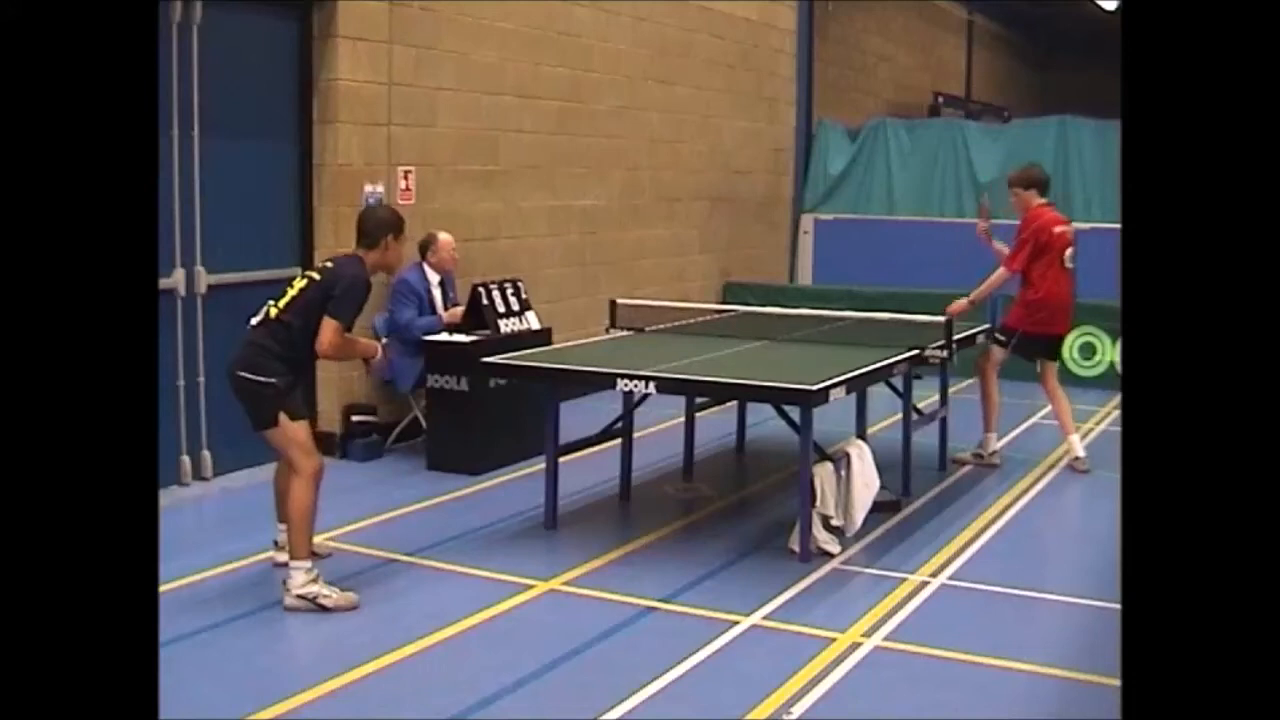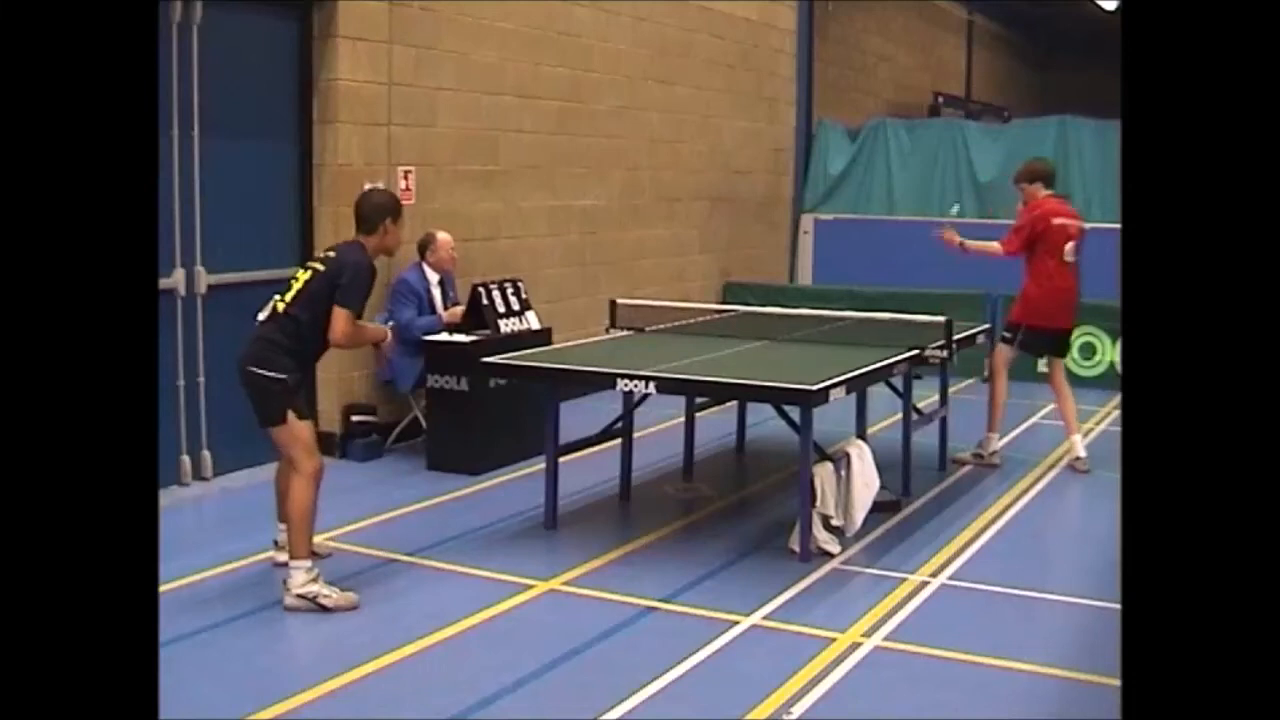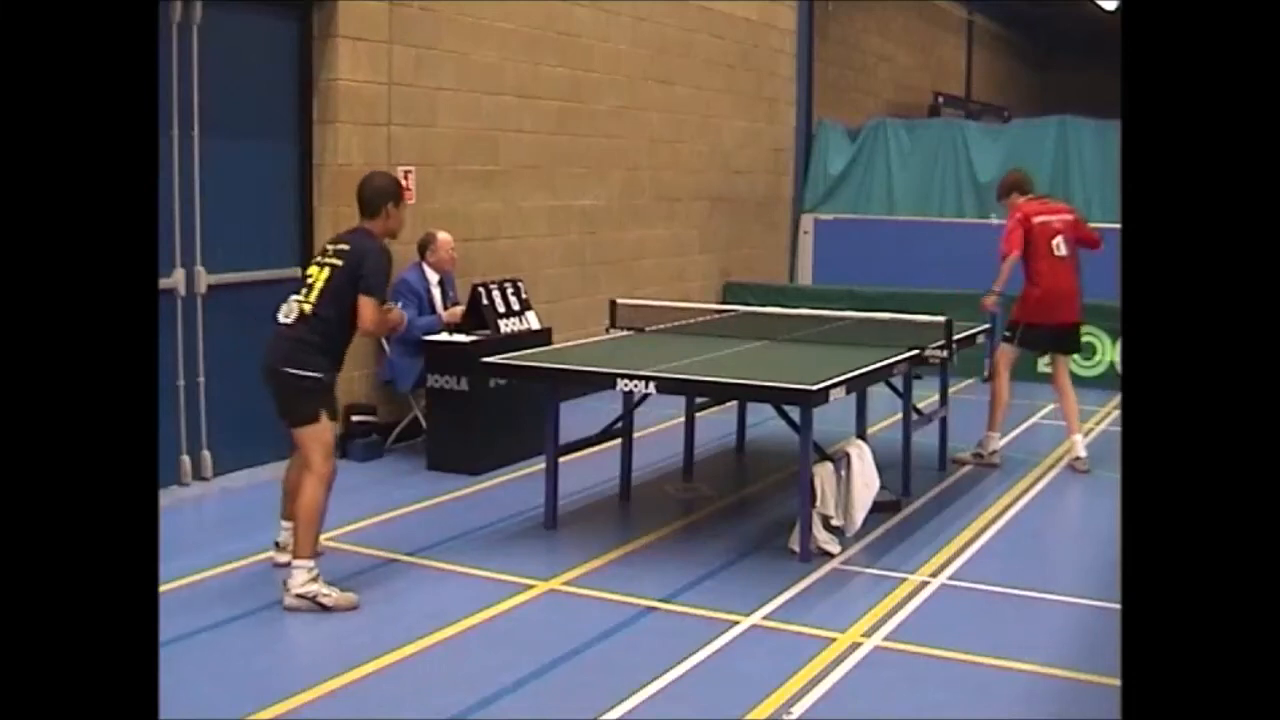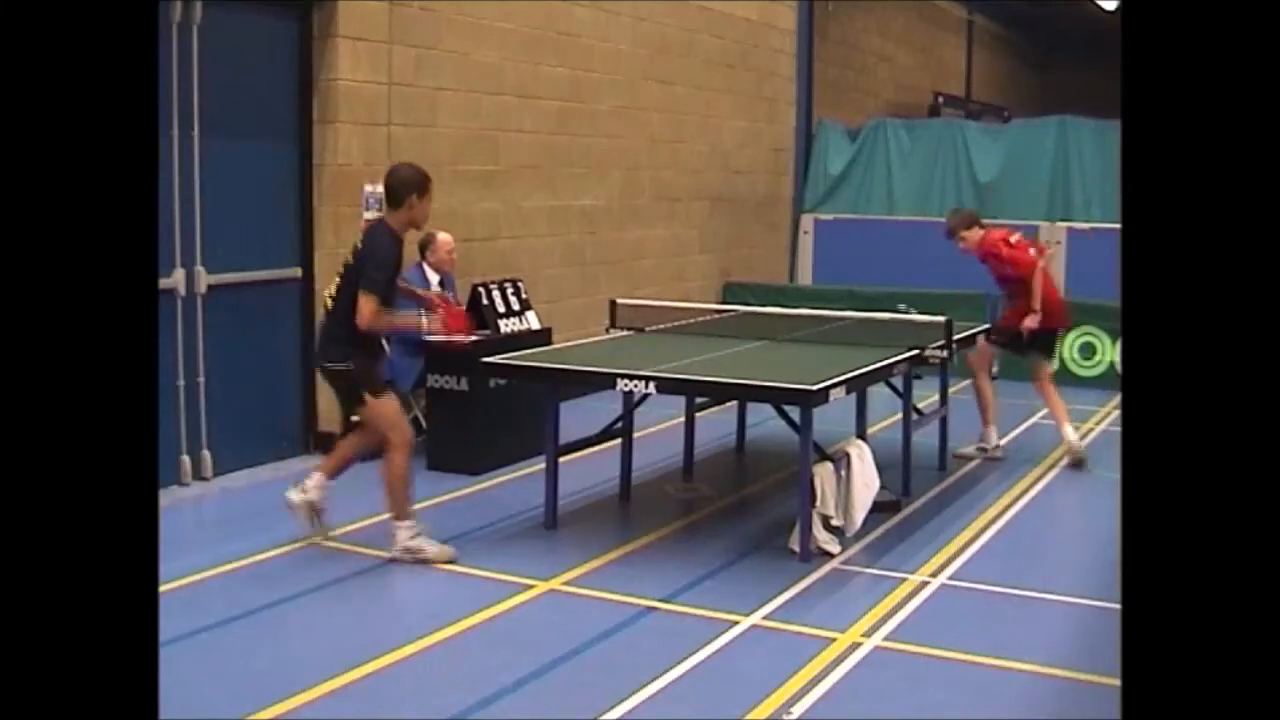
dt=0.3s
person 1, frame 1
left shoulder: (340, 267)
right shoulder: (355, 279)
right elbow: (326, 346)
left wrist: (359, 345)
right wrist: (366, 349)
left hip: (259, 365)
right hip: (264, 373)
left knee: (292, 456)
right knee: (307, 466)
left ankle: (287, 541)
right ankle: (302, 581)
person 1, frame 2
left shoulder: (340, 254)
right shoulder: (359, 266)
right elbow: (339, 336)
left wrist: (366, 332)
right wrist: (376, 334)
left hip: (266, 359)
right hip: (275, 367)
left knee: (292, 454)
right knee: (308, 466)
left ankle: (287, 540)
right ankle: (301, 581)
person 1, frame 3
left shoulder: (340, 243)
right shoulder: (374, 253)
right elbow: (368, 324)
left wrist: (379, 310)
right wrist: (395, 319)
left hip: (284, 357)
right hip: (307, 366)
left knee: (305, 454)
right knee: (320, 468)
left ankle: (287, 539)
right ankle: (303, 581)
person 1, frame 4
left shoulder: (380, 232)
right shoulder: (384, 246)
right elbow: (367, 318)
right wrist: (416, 323)
left hip: (343, 351)
right hip: (347, 356)
left knee: (374, 431)
right knee: (400, 438)
left ankle: (310, 490)
right ankle: (405, 536)
person 2, frame 1
left shoulder: (1036, 220)
right shoulder: (1060, 221)
left elbow: (1009, 269)
left wrist: (970, 300)
right wrist: (992, 241)
left hip: (1033, 310)
right hip: (1058, 312)
left knee: (988, 364)
right knee: (1050, 379)
left ankle: (988, 447)
right ankle: (1078, 452)
person 2, frame 2
left shoulder: (1039, 211)
right shoulder: (1072, 215)
left elbow: (1006, 248)
left wrist: (962, 243)
left hip: (1036, 305)
right hip: (1064, 308)
left knee: (999, 365)
right knee: (1058, 376)
left ankle: (990, 447)
right ankle: (1078, 452)
person 2, frame 3
left shoulder: (1020, 215)
right shoulder: (1067, 212)
left elbow: (1013, 255)
right elbow: (1095, 242)
left wrist: (995, 292)
left hip: (1039, 302)
right hip: (1069, 305)
left knee: (1001, 366)
right knee: (1061, 376)
left ankle: (989, 448)
right ankle: (1079, 451)
person 2, frame 4
left shoulder: (992, 246)
right shoulder: (1005, 235)
left elbow: (1034, 268)
right elbow: (1040, 259)
left wrist: (1034, 312)
left hip: (1033, 312)
right hip: (1053, 311)
left knee: (977, 361)
right knee: (1043, 380)
left ankle: (990, 441)
right ankle: (1071, 440)
